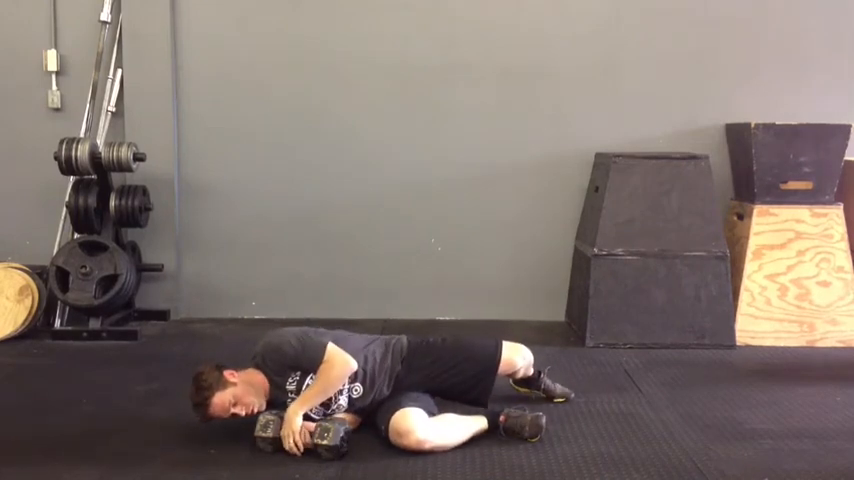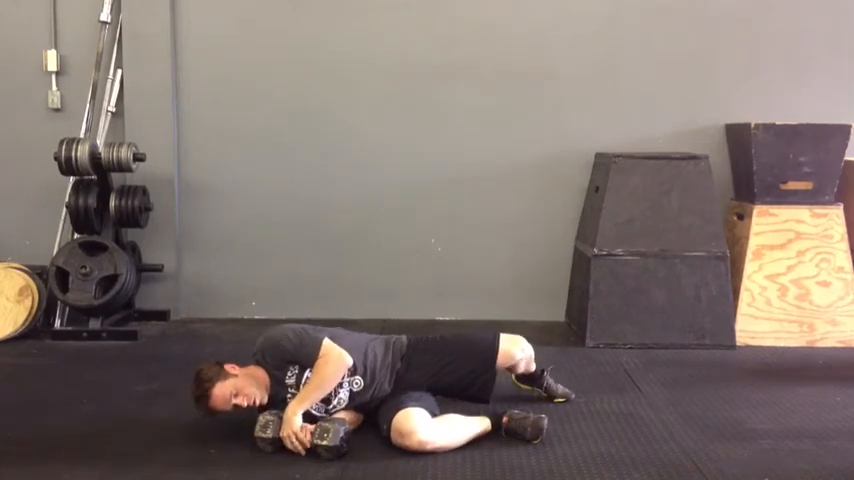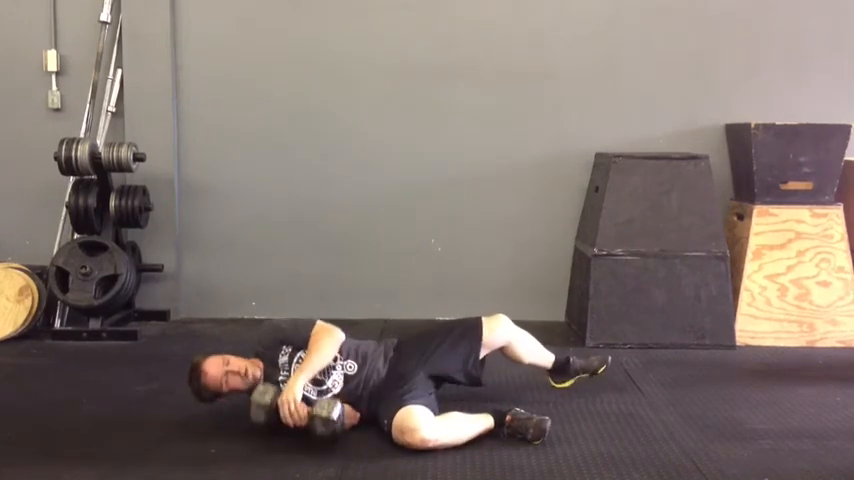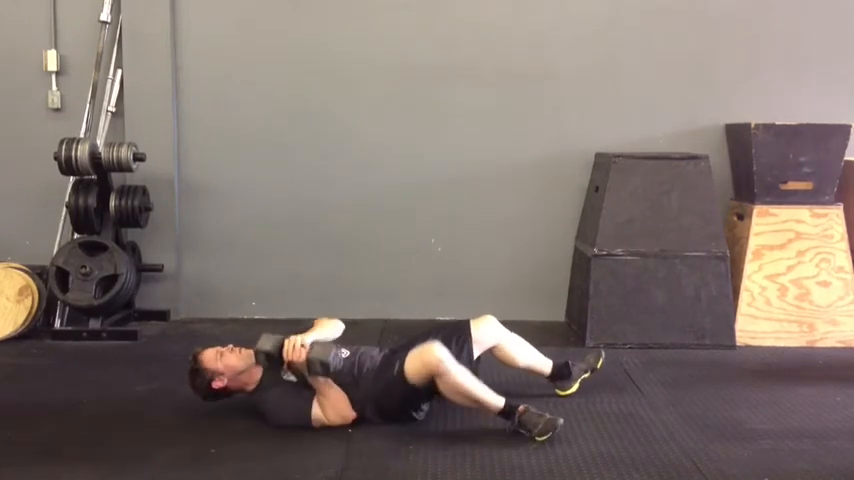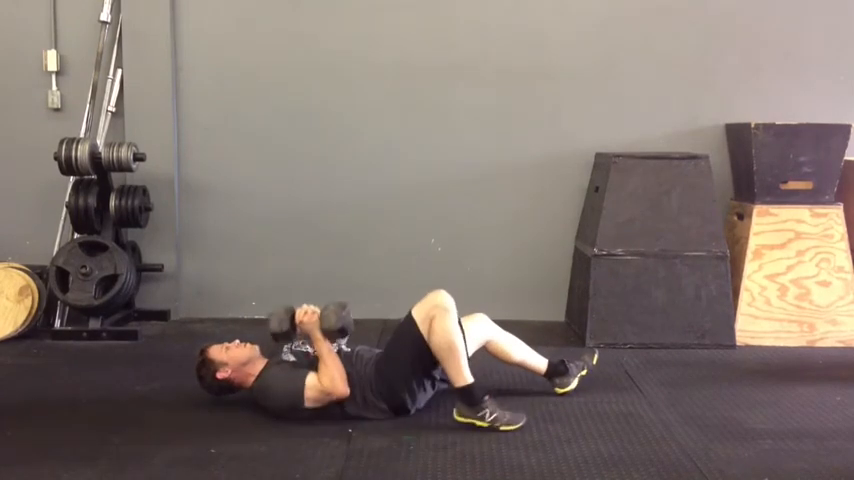
dt=0.4s
person 1, frame 1
left shoulder: (276, 349)
right shoulder: (275, 405)
left elbow: (343, 364)
right elbow: (349, 415)
left wrist: (297, 410)
right wrist: (311, 428)
left hip: (405, 359)
right hip: (386, 400)
left knee: (519, 357)
right knee: (411, 435)
left ankle: (531, 382)
right ankle: (494, 420)
person 1, frame 2
left shoulder: (275, 344)
right shoulder: (272, 406)
left elbow: (339, 359)
right elbow: (351, 415)
left wrist: (296, 408)
right wrist: (312, 430)
left hip: (406, 357)
right hip: (388, 398)
left knee: (517, 350)
right knee: (413, 435)
left ankle: (535, 379)
right ankle: (497, 422)
person 1, frame 3
left shoulder: (273, 339)
right shoulder: (270, 409)
left elbow: (332, 335)
right elbow: (350, 417)
left wrist: (297, 379)
right wrist: (308, 407)
left hip: (400, 356)
right hip: (385, 396)
left knee: (499, 326)
right knee: (416, 432)
left ankle: (560, 369)
right ankle: (501, 420)
person 1, frame 4
left shoulder: (276, 351)
right shoulder: (273, 401)
left elbow: (335, 325)
right elbow: (342, 414)
left wrist: (306, 337)
right wrist: (308, 371)
left hip: (391, 360)
right hip: (389, 396)
left knee: (488, 327)
right knee: (433, 354)
left ankle: (560, 373)
right ankle: (512, 412)
person 1, frame 5
left shoulder: (278, 368)
right shoulder: (273, 388)
right elbow: (337, 389)
left wrist: (315, 321)
right wrist: (315, 333)
left hip: (394, 372)
right hip: (392, 388)
left knee: (479, 323)
right knee: (439, 301)
left ankle: (557, 372)
right ankle: (474, 403)
